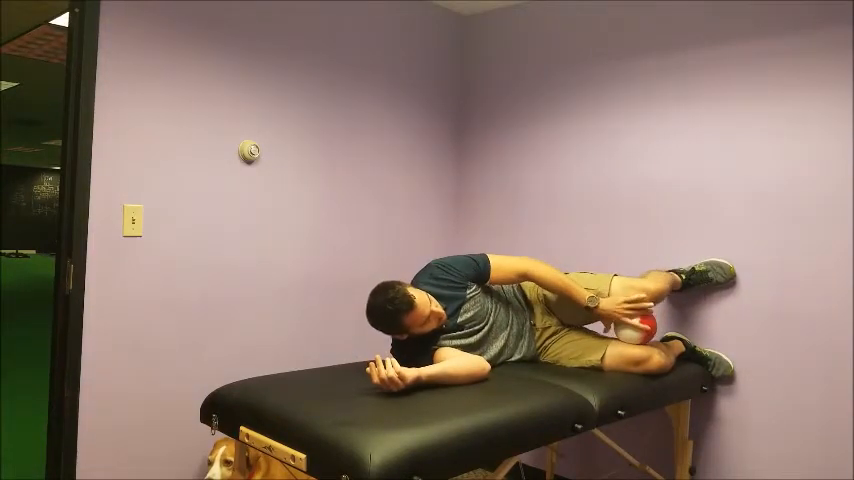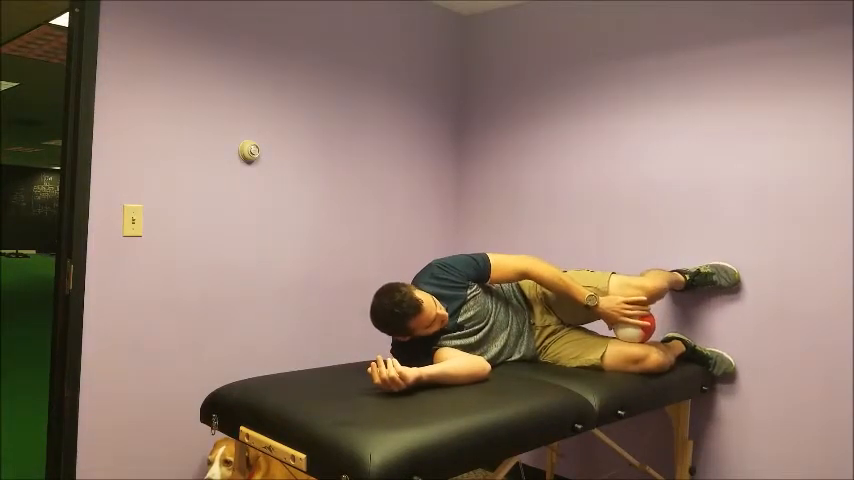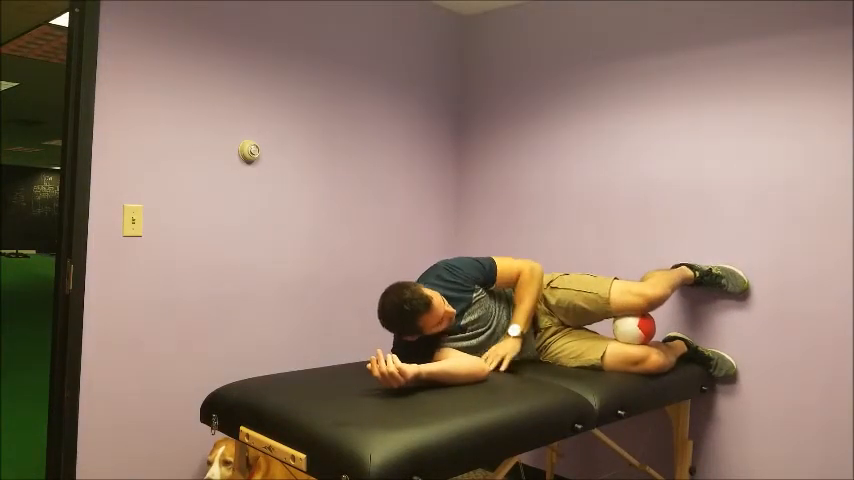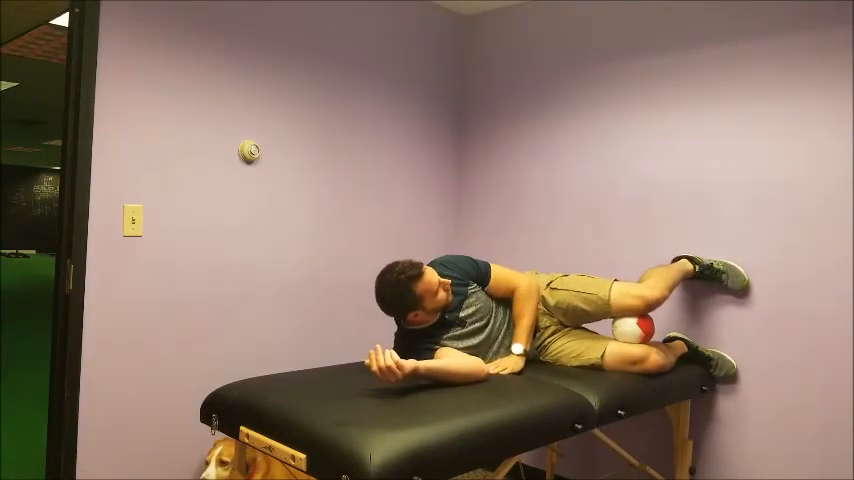
dt=0.7s
person 1, frame 1
left shoulder: (439, 274)
right shoulder: (415, 349)
left elbow: (525, 267)
right elbow: (479, 367)
left wrist: (595, 303)
right wrist: (410, 377)
left hip: (541, 298)
right hip: (542, 343)
left knee: (650, 291)
right knee: (652, 361)
left ankle: (678, 279)
right ankle: (678, 346)
person 1, frame 2
left shoulder: (440, 274)
right shoulder: (416, 350)
left elbow: (525, 265)
right elbow: (479, 367)
left wrist: (594, 301)
right wrist: (411, 377)
left hip: (538, 298)
right hip: (542, 343)
left knee: (646, 289)
right knee: (651, 359)
left ankle: (682, 278)
right ankle: (679, 347)
person 1, frame 3
left shoulder: (447, 274)
right shoulder: (416, 348)
left elbow: (529, 271)
right elbow: (478, 368)
left wrist: (512, 334)
right wrist: (412, 373)
left hip: (544, 297)
right hip: (542, 343)
left knee: (648, 295)
right knee: (651, 360)
left ankle: (688, 273)
right ankle: (680, 347)
person 1, frame 4
left shoulder: (447, 268)
right shoulder: (417, 344)
left elbow: (524, 285)
right elbow: (477, 369)
left wrist: (516, 350)
right wrist: (411, 369)
left hip: (542, 297)
right hip: (543, 343)
left knee: (647, 297)
right knee: (650, 360)
left ankle: (687, 266)
right ankle: (680, 348)
